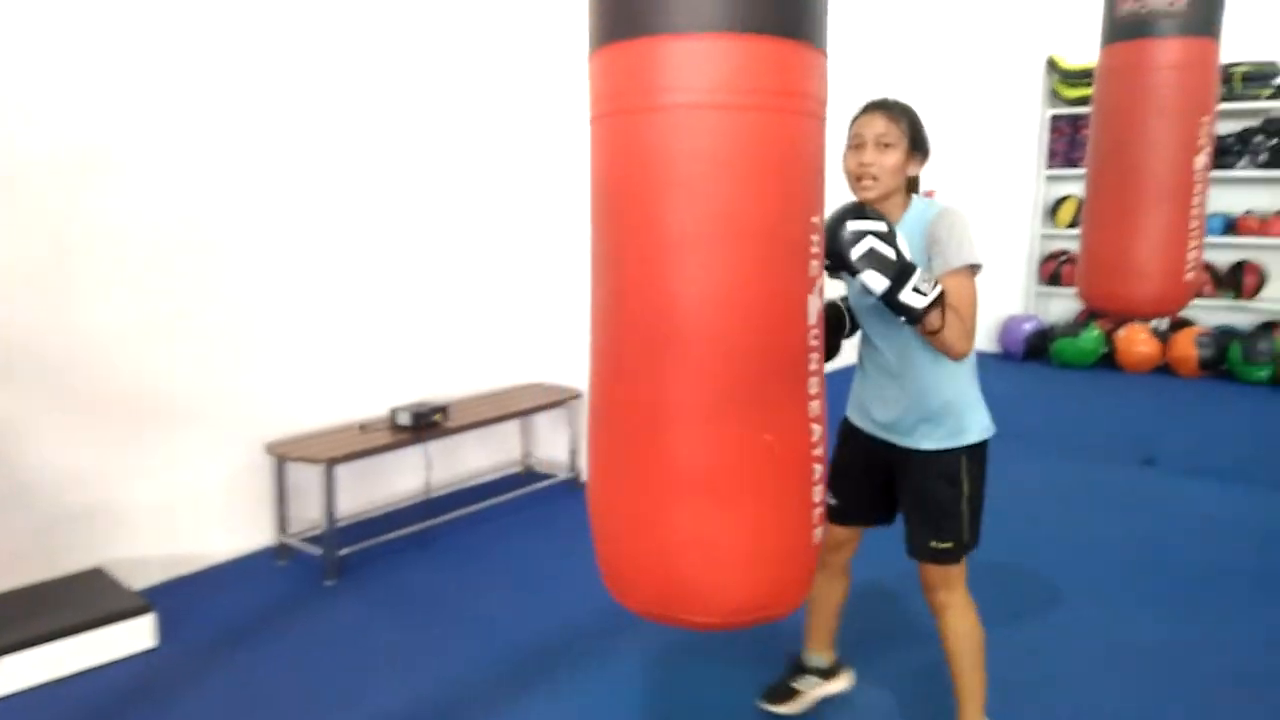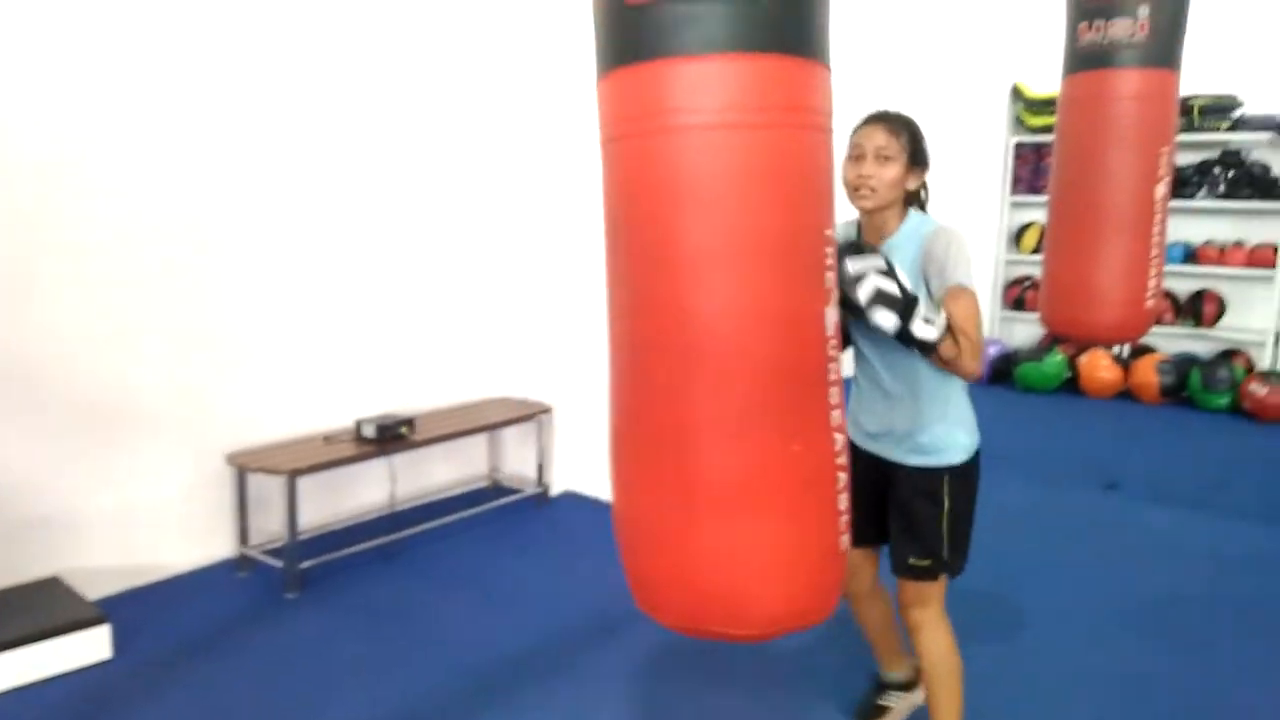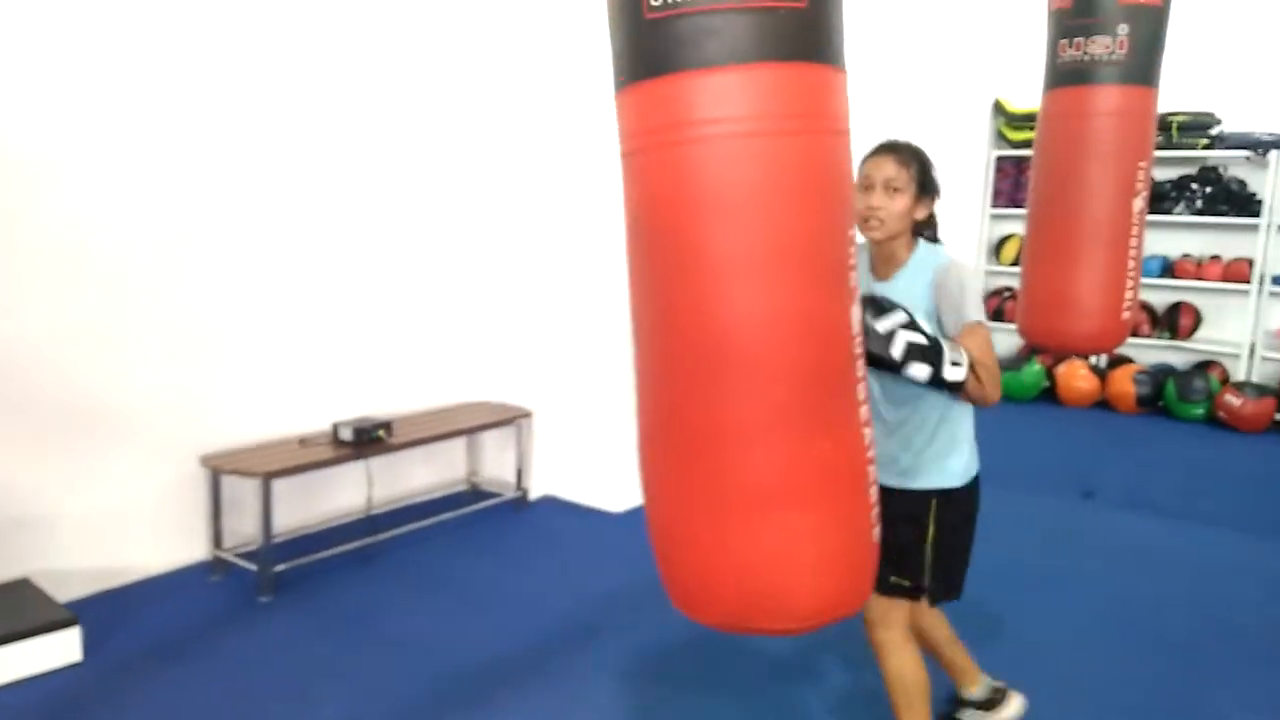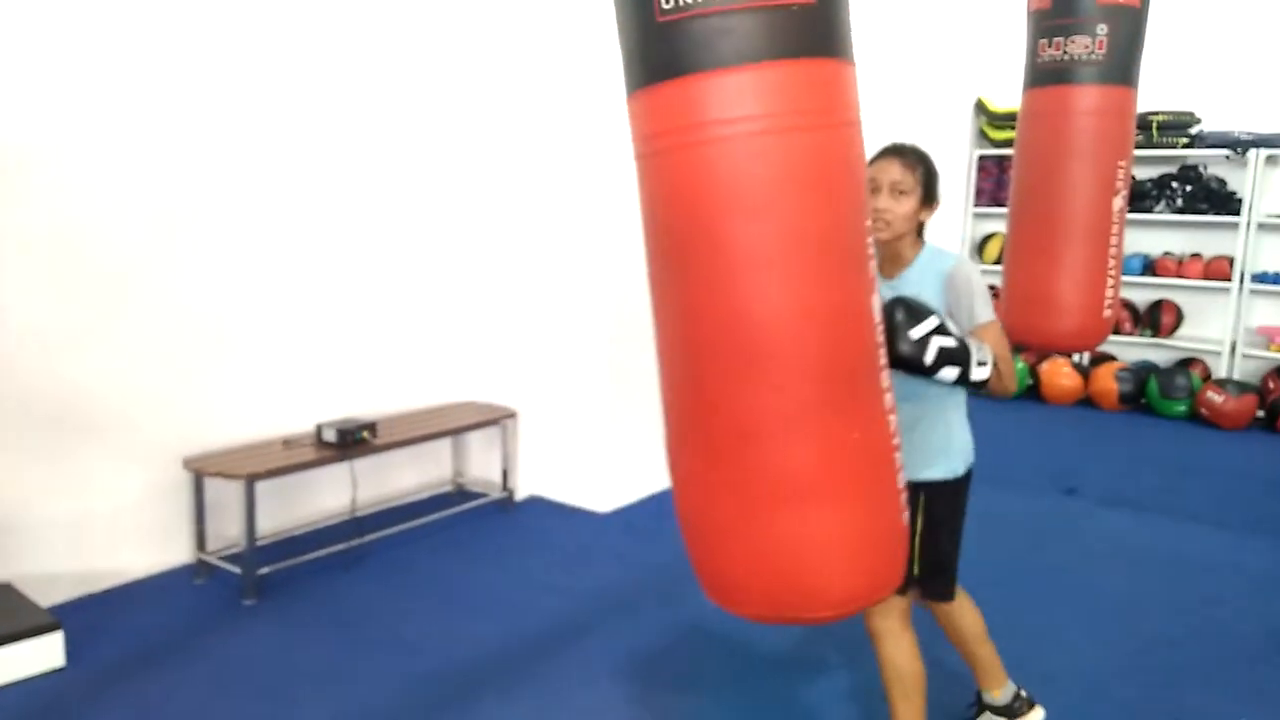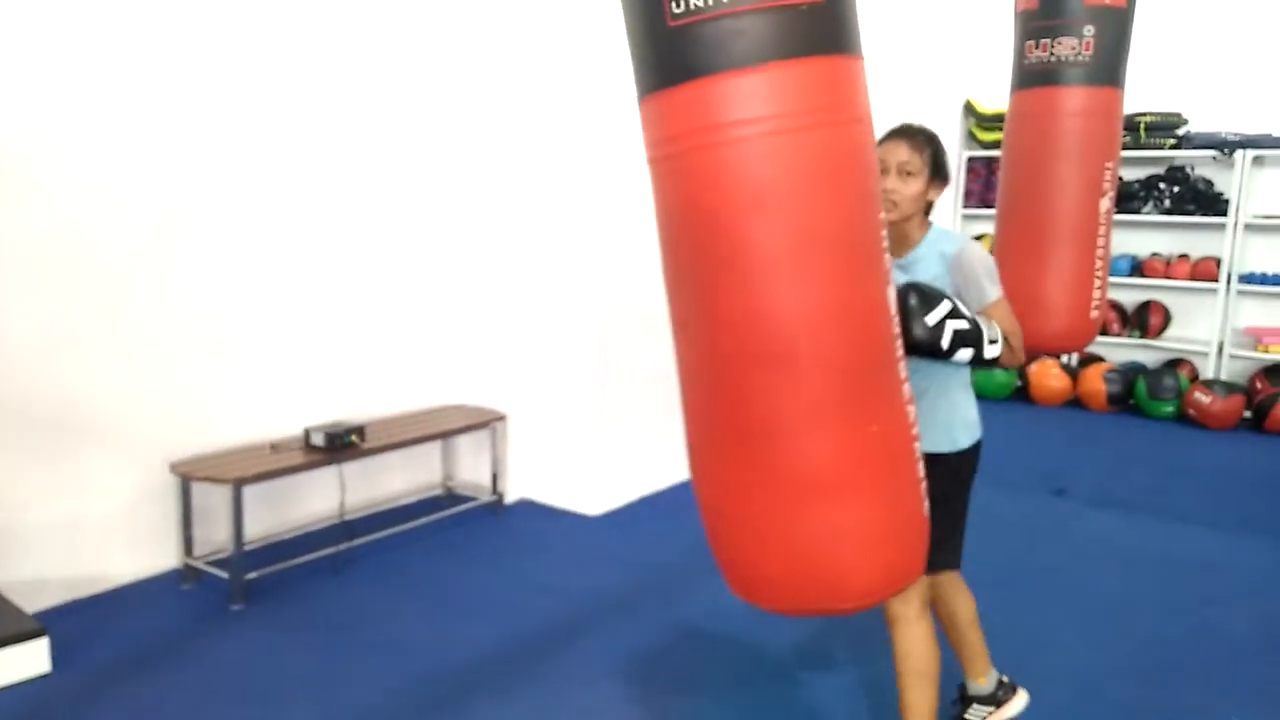
dt=0.1s
person 1, frame 1
left shoulder: (943, 224)
right shoulder: (840, 231)
left elbow: (957, 341)
left wrist: (890, 270)
right wrist: (823, 327)
left hip: (944, 434)
right hip: (868, 421)
left knee: (941, 583)
right knee: (831, 544)
right ankle: (820, 664)
person 1, frame 2
left shoulder: (938, 241)
right shoulder: (844, 242)
left elbow: (968, 361)
left wrist: (897, 305)
left hip: (934, 453)
right hip: (868, 438)
left knee: (919, 602)
right knee: (855, 573)
person 1, frame 3
left shoulder: (947, 276)
right shoulder: (852, 268)
left elbow: (987, 387)
left wrist: (919, 353)
left hip: (934, 477)
right hip: (881, 466)
left knee: (889, 620)
right knee: (908, 602)
person 1, frame 4
left shoulder: (953, 275)
left elbow: (1006, 378)
left wrist: (949, 353)
left hip: (931, 468)
left knee: (885, 612)
right knee: (933, 594)
person 1, frame 5
left shoulder: (961, 256)
left elbow: (1015, 352)
left wrist: (961, 335)
left hip: (940, 442)
left knee: (902, 596)
right knee: (935, 574)
